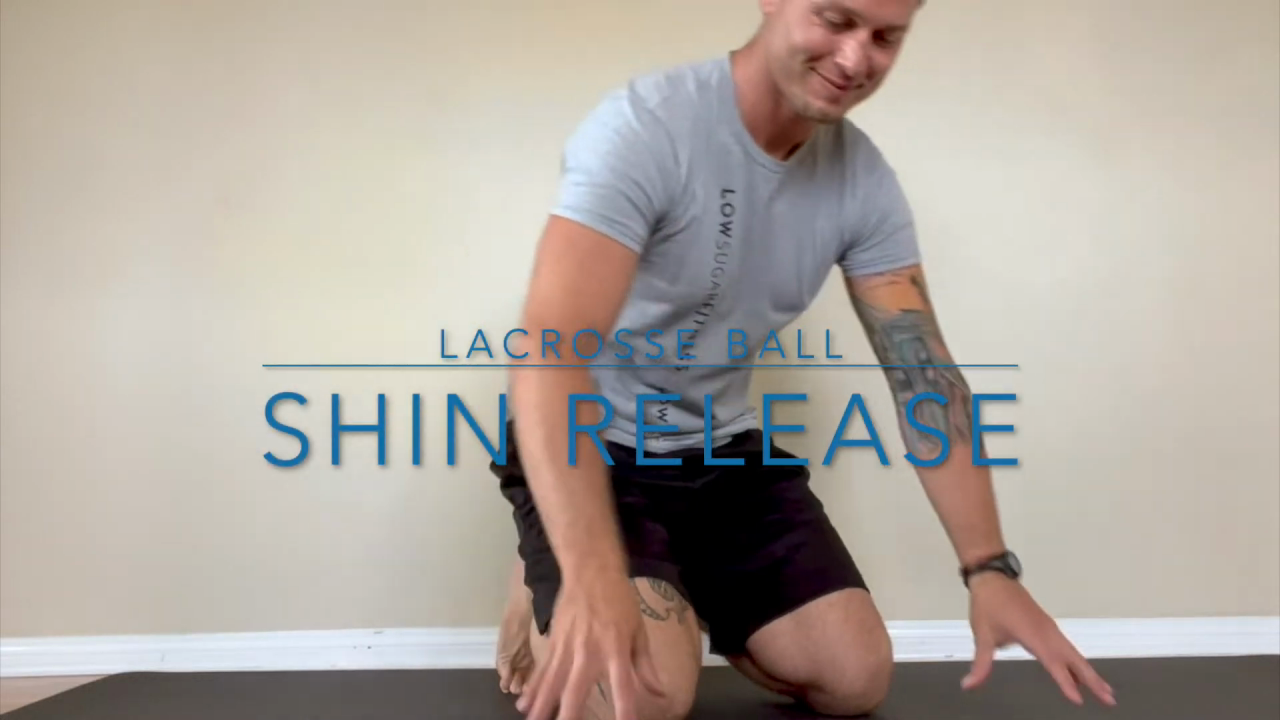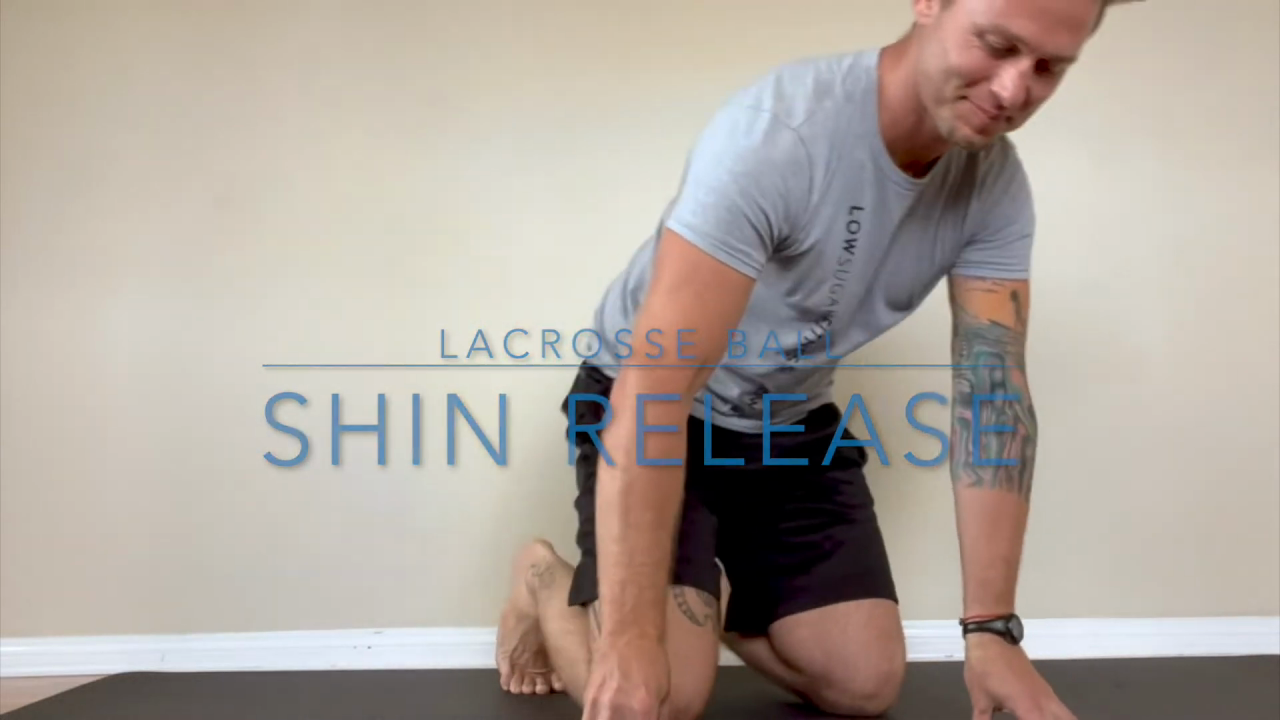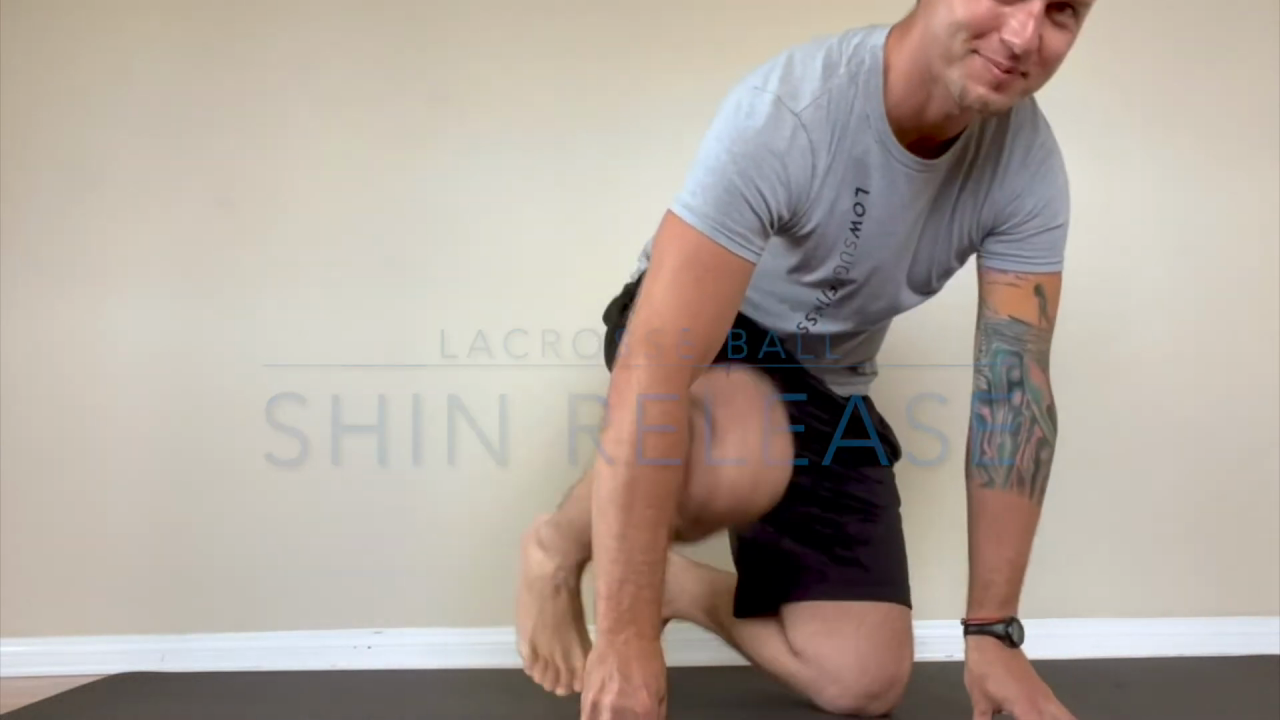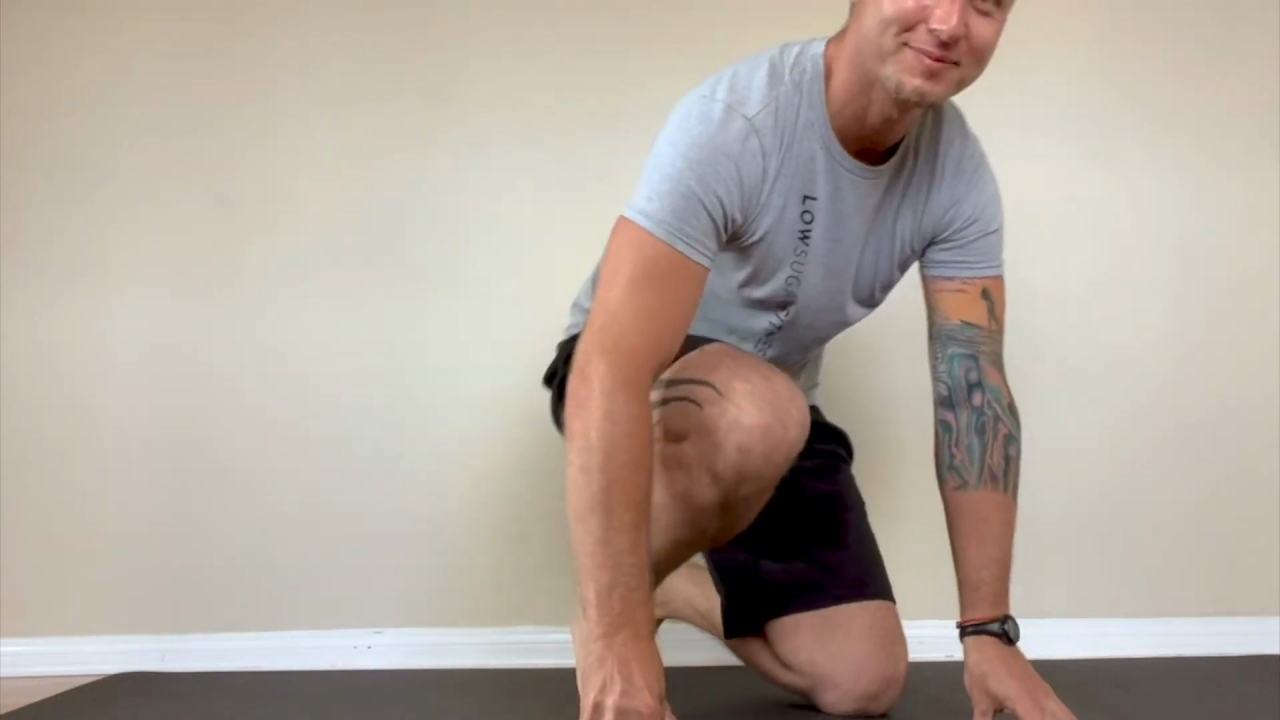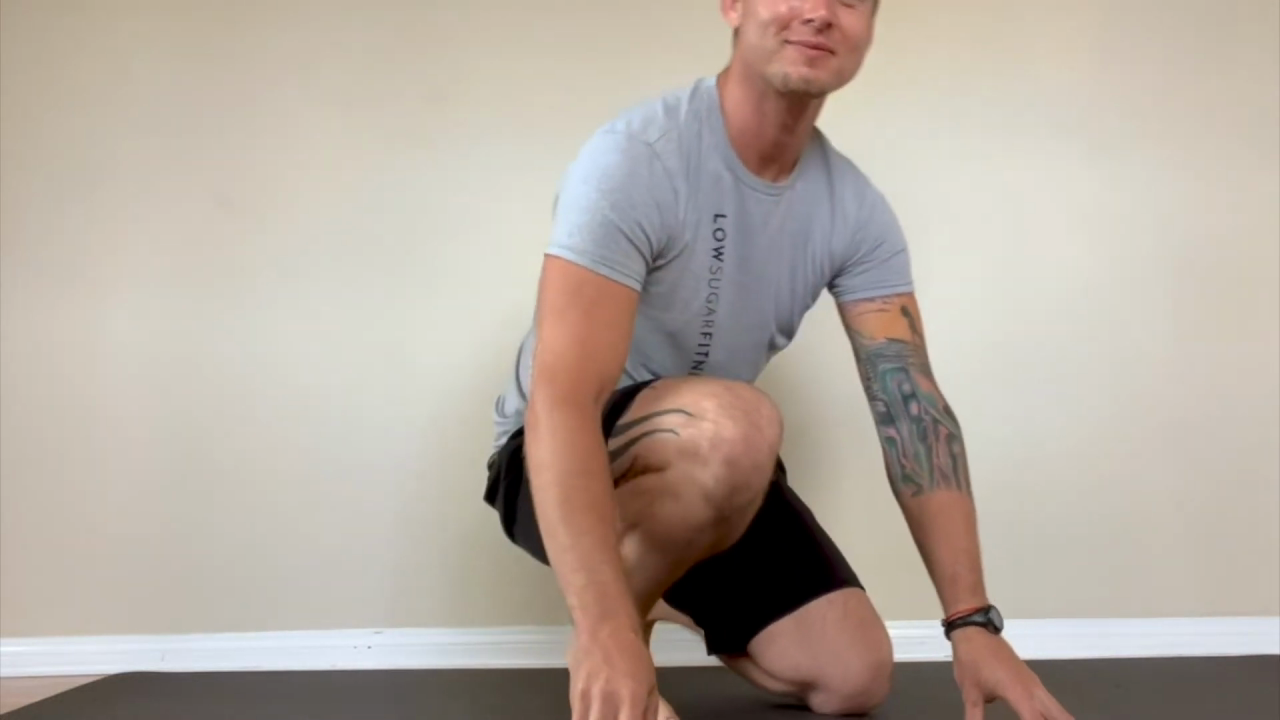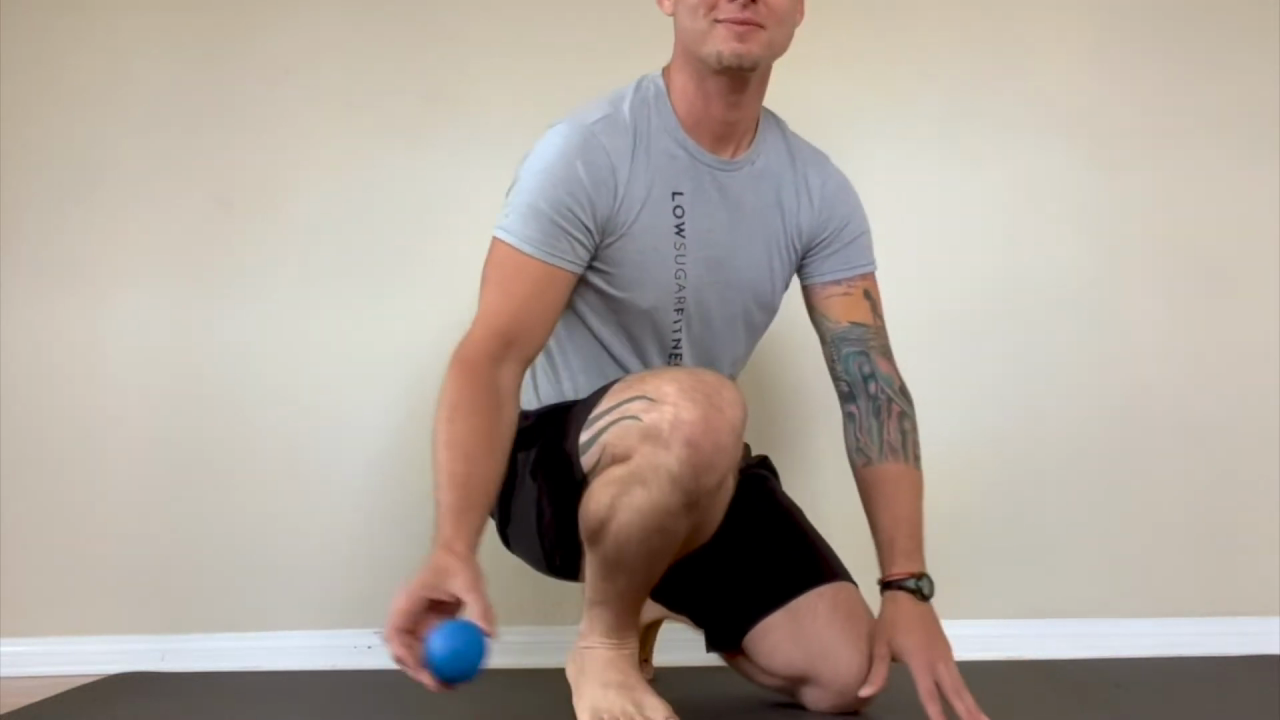
dt=0.4s
person 1, frame 1
left shoulder: (863, 180)
right shoulder: (644, 128)
left elbow: (921, 370)
right elbow: (544, 346)
left wrist: (992, 572)
right wrist: (593, 568)
left hip: (723, 453)
right hip: (591, 449)
left ankle: (685, 600)
right ankle: (549, 600)
person 1, frame 2
left shoulder: (997, 187)
right shoulder: (774, 135)
left elbow: (994, 397)
right elbow: (654, 380)
left wrist: (992, 630)
right wrist: (632, 633)
left hip: (792, 427)
right hip: (658, 417)
left ankle: (699, 591)
right ankle: (549, 585)
person 1, frame 3
left shoulder: (1029, 164)
right shoulder: (786, 110)
left elbow: (1015, 391)
right elbow: (656, 366)
left wrist: (992, 630)
right wrist: (625, 630)
left hip: (830, 387)
right hip: (697, 341)
right knee: (748, 456)
left ankle: (677, 586)
right ankle: (560, 542)
person 1, frame 4
left shoulder: (959, 173)
right shoulder: (732, 121)
left elbow: (973, 392)
right elbow: (609, 371)
left wrist: (989, 630)
right wrist: (618, 634)
left hip: (773, 411)
right hip: (645, 374)
right knee: (759, 414)
left ankle: (673, 588)
right ankle: (605, 607)
person 1, frame 5
left shoulder: (854, 207)
right shoulder: (635, 157)
left elbow: (908, 403)
right elbow: (560, 400)
left wrist: (972, 622)
right wrist: (607, 630)
left hip: (713, 471)
right hip: (571, 459)
right knee: (735, 423)
left ankle: (660, 595)
right ankle: (621, 612)
person 1, frame 6
left shoulder: (819, 187)
right shoulder: (588, 151)
left elbow: (870, 383)
right elbow: (489, 358)
left wrist: (907, 588)
right wrist: (453, 545)
left hip: (698, 477)
right hip: (558, 457)
right knee: (699, 411)
left ankle: (657, 590)
right ankle: (604, 635)
